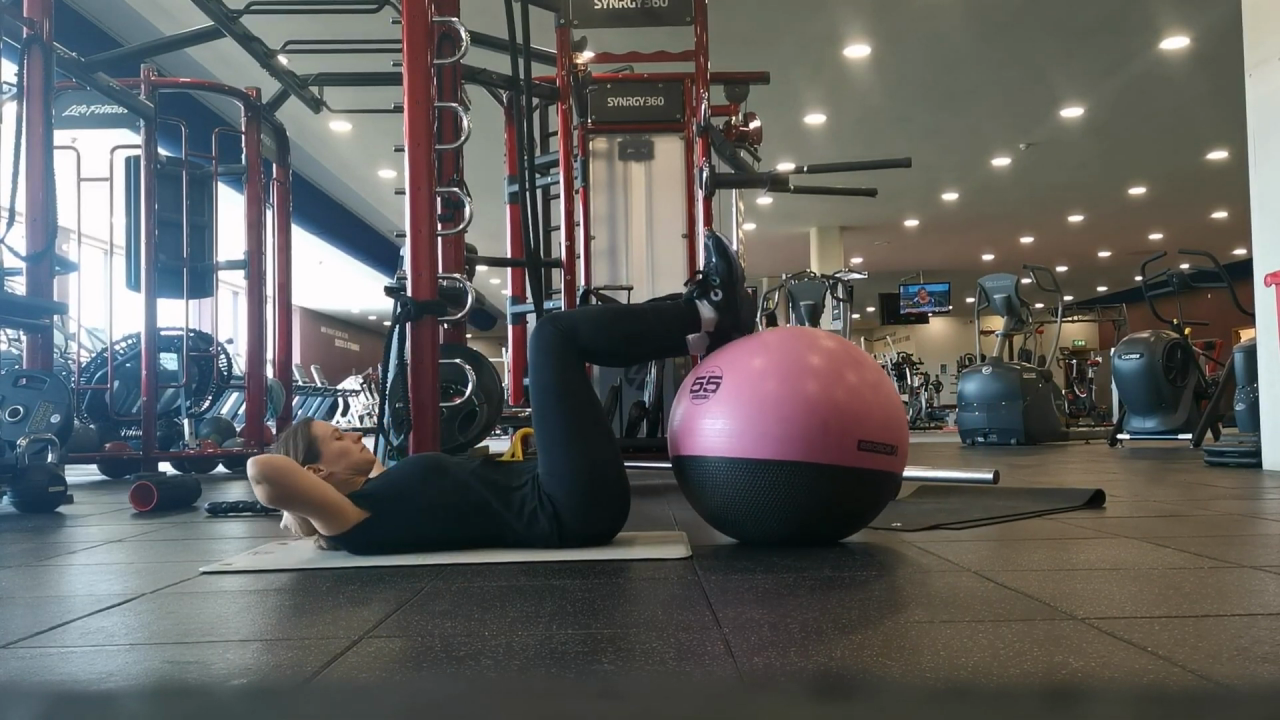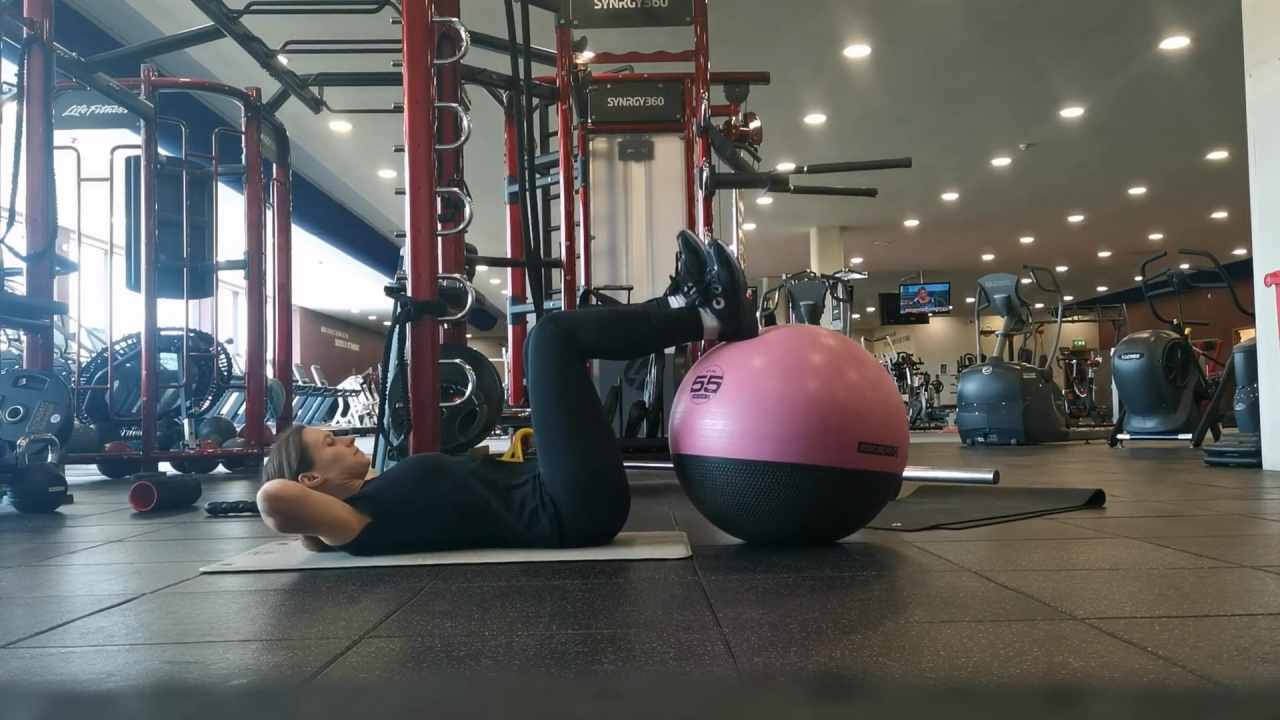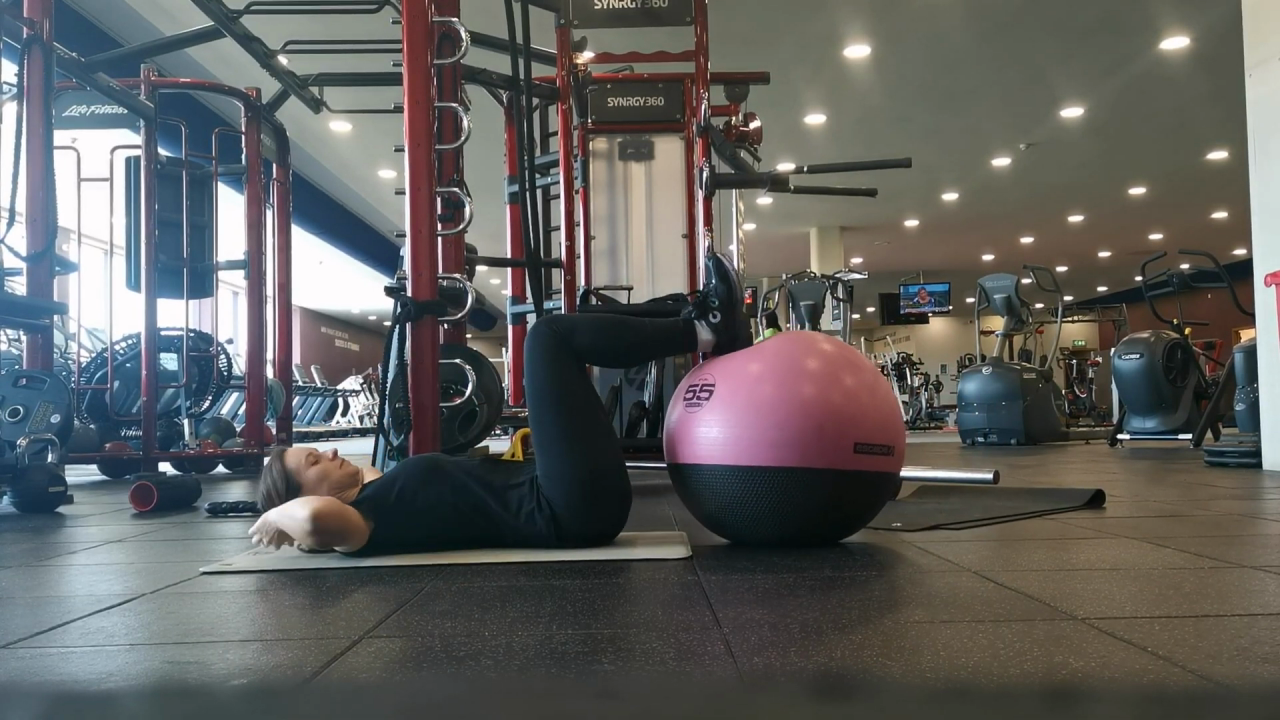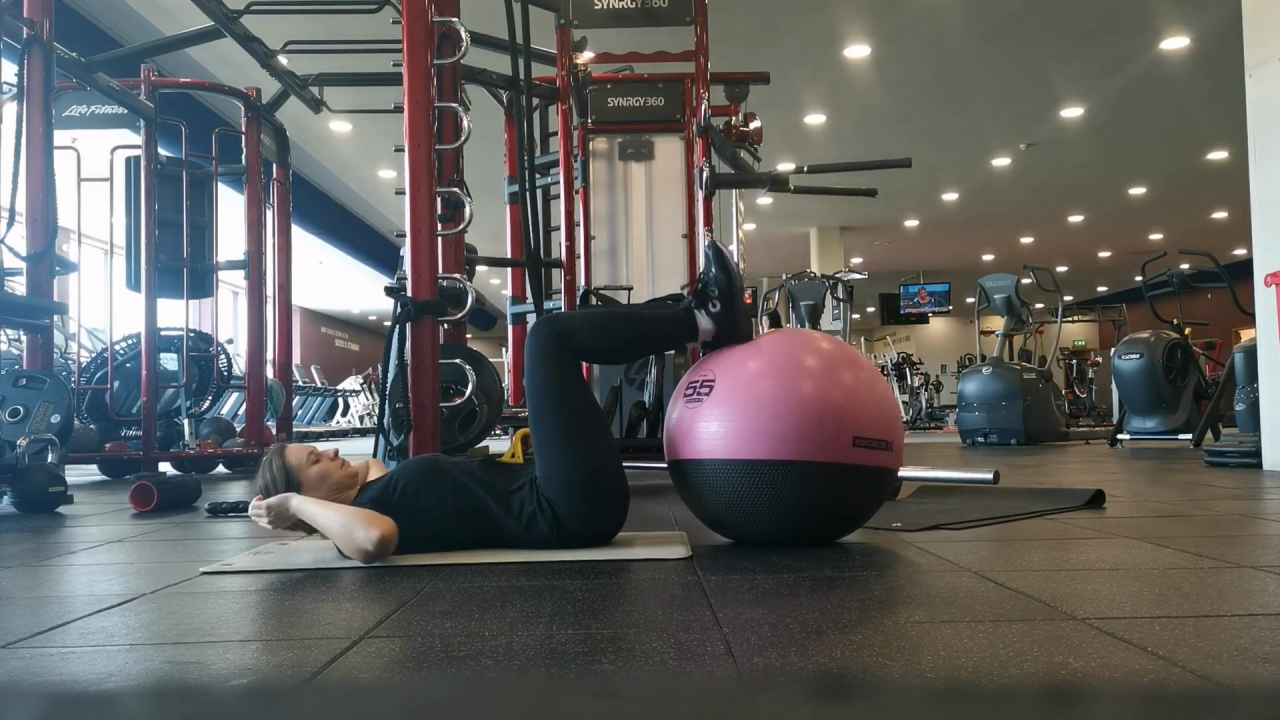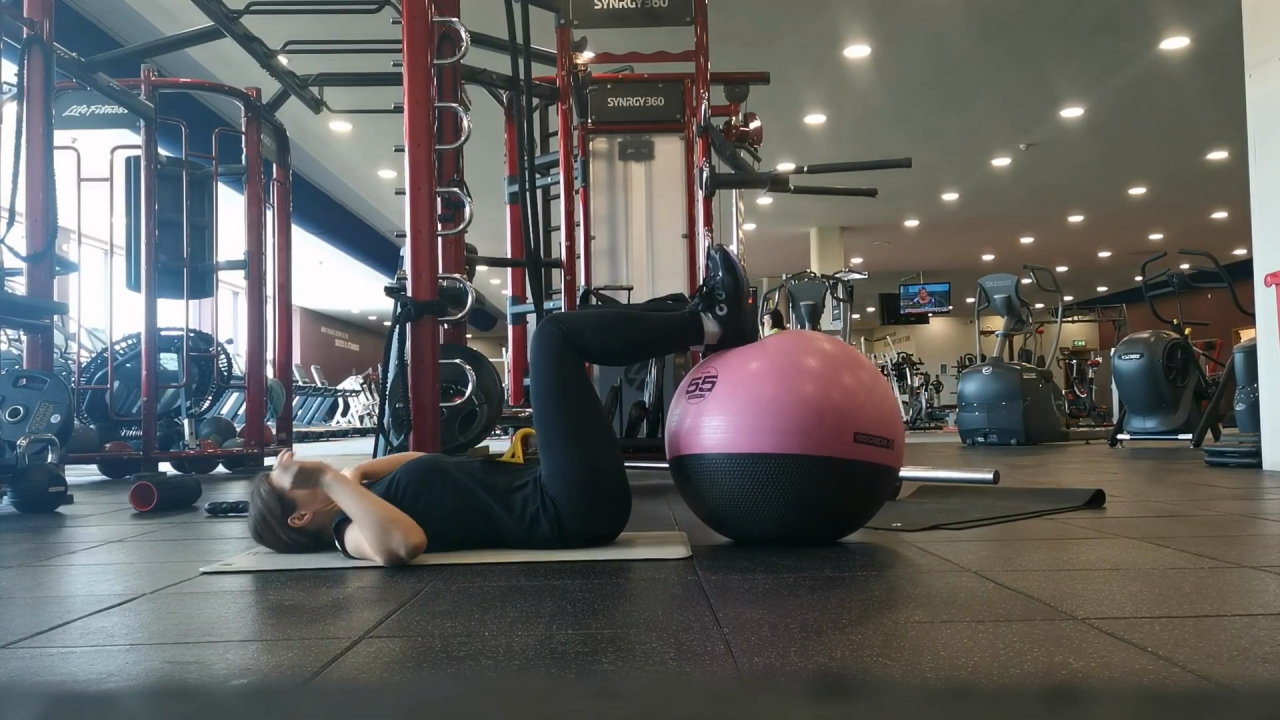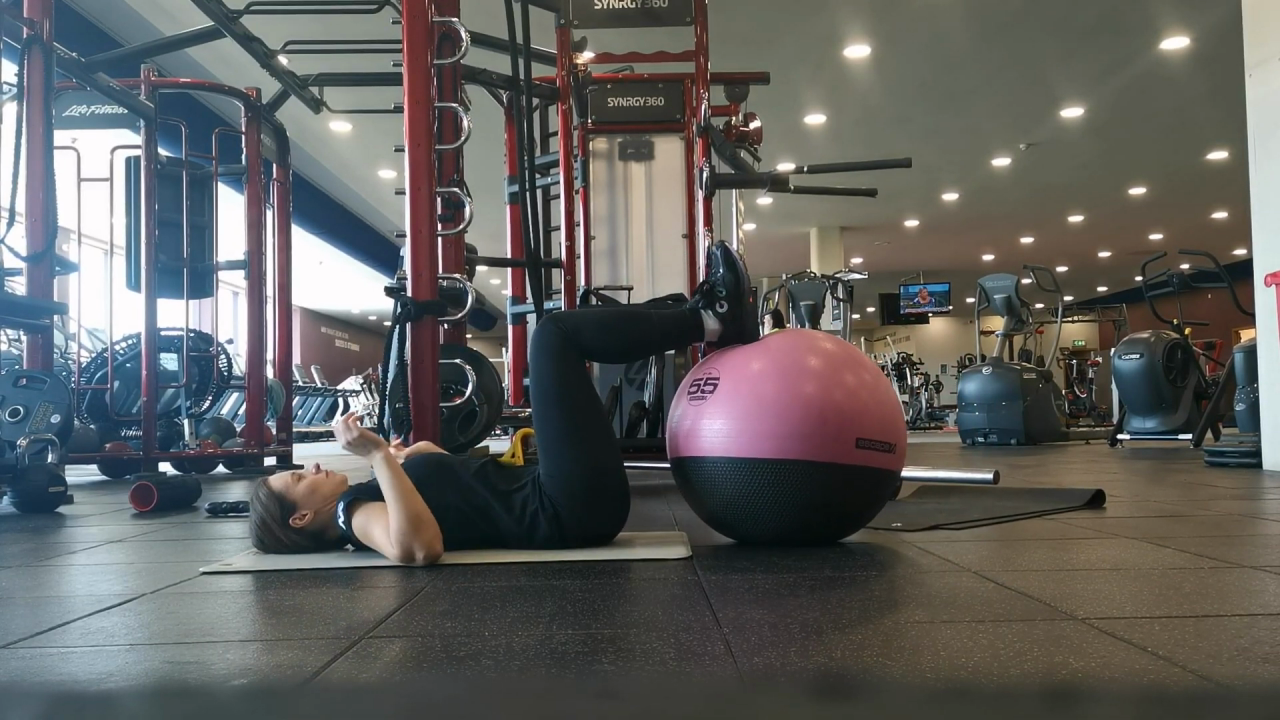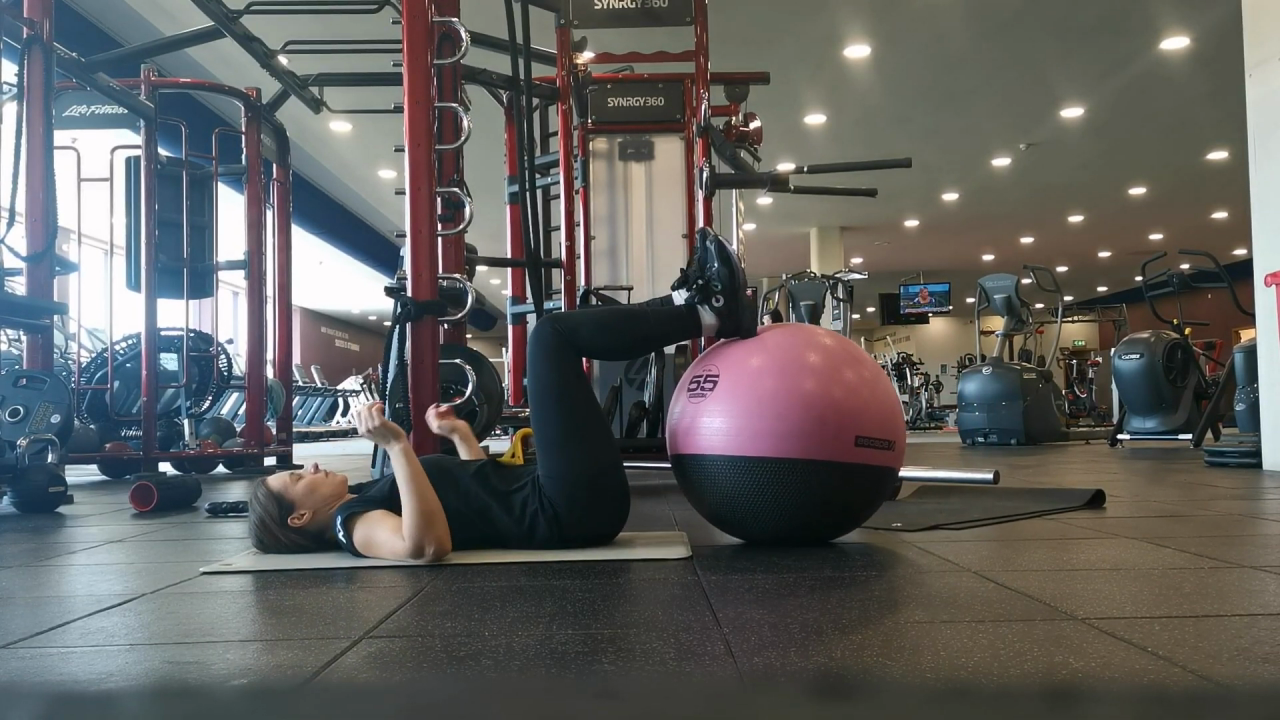
dt=0.3s
person 1, frame 1
left shoulder: (369, 496)
right shoulder: (351, 523)
left elbow: (367, 466)
right elbow: (262, 469)
right wrist: (299, 513)
left hip: (567, 506)
right hip: (574, 513)
left knee: (562, 339)
right knee: (553, 333)
left ankle: (700, 334)
right ankle: (706, 313)
person 1, frame 2
left shoulder: (366, 500)
right shoulder: (353, 523)
right elbow: (272, 495)
right wrist: (303, 523)
left hip: (566, 505)
right hip: (572, 511)
left knee: (561, 339)
right knee: (553, 332)
left ankle: (680, 307)
right ankle: (709, 321)
person 1, frame 3
left shoulder: (365, 503)
right shoulder: (354, 525)
left elbow: (366, 474)
right elbow: (318, 513)
right wrist: (278, 517)
left hip: (571, 505)
right hip: (574, 512)
left knee: (559, 341)
right knee: (549, 335)
left ankle: (698, 331)
right ankle: (704, 334)
person 1, frame 4
left shoulder: (364, 501)
right shoulder: (362, 518)
left elbow: (373, 464)
right elbow: (375, 538)
right wrist: (294, 502)
left hip: (569, 504)
right hip: (571, 512)
left knee: (557, 339)
right knee: (548, 334)
left ankle: (696, 323)
right ankle: (704, 323)
person 1, frame 5
left shoulder: (366, 499)
right shoulder: (353, 529)
left elbow: (424, 463)
right elbow: (404, 545)
left wrist: (355, 469)
right wrist: (324, 480)
left hip: (562, 503)
right hip: (573, 511)
left knee: (562, 340)
right knee: (555, 333)
left ankle: (701, 322)
right ankle: (711, 326)
person 1, frame 6
left shoulder: (366, 499)
right shoulder: (356, 513)
right elbow: (419, 547)
left wrist: (401, 455)
right wrist: (377, 457)
left hip: (562, 501)
right hip: (572, 511)
left knee: (562, 339)
right knee: (555, 333)
left ankle: (701, 319)
right ankle: (711, 322)
person 1, frame 7
left shoulder: (369, 501)
right shoulder: (356, 525)
right elbow: (427, 545)
left wrist: (458, 434)
right wrist: (396, 445)
left hip: (567, 506)
right hip: (572, 511)
left knee: (559, 338)
right knee: (552, 333)
left ankle: (687, 304)
right ankle: (709, 317)
